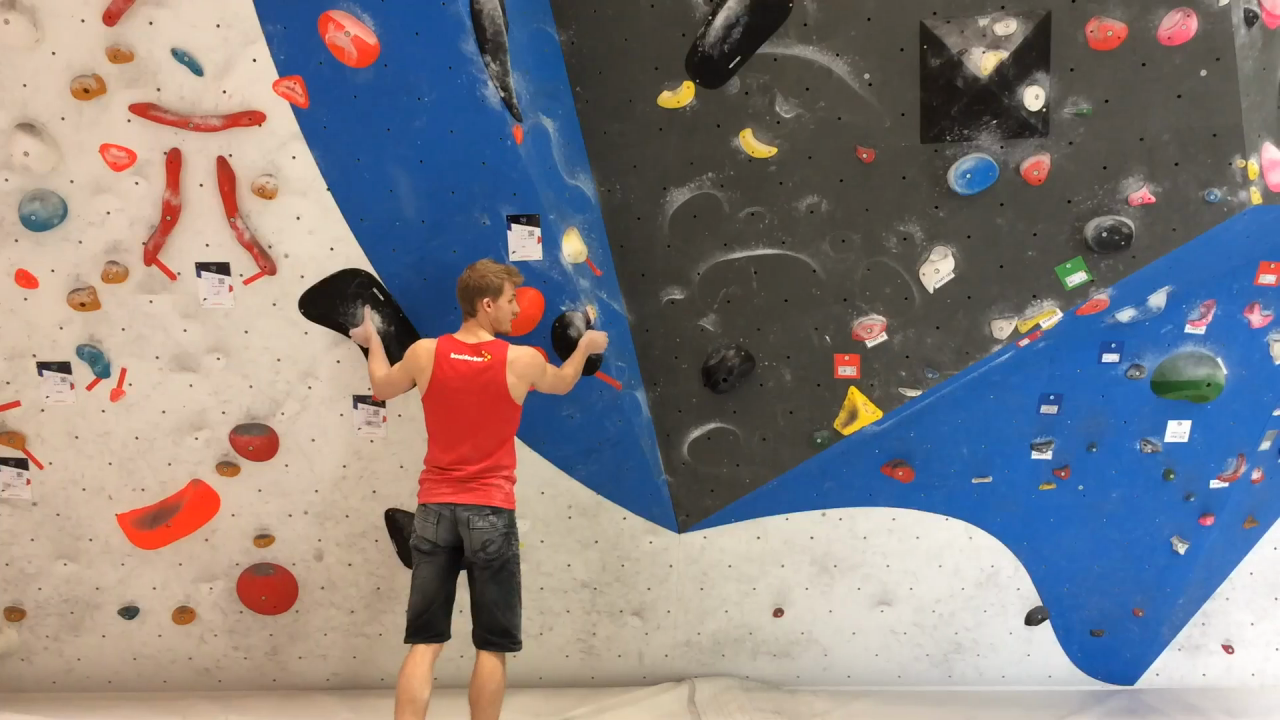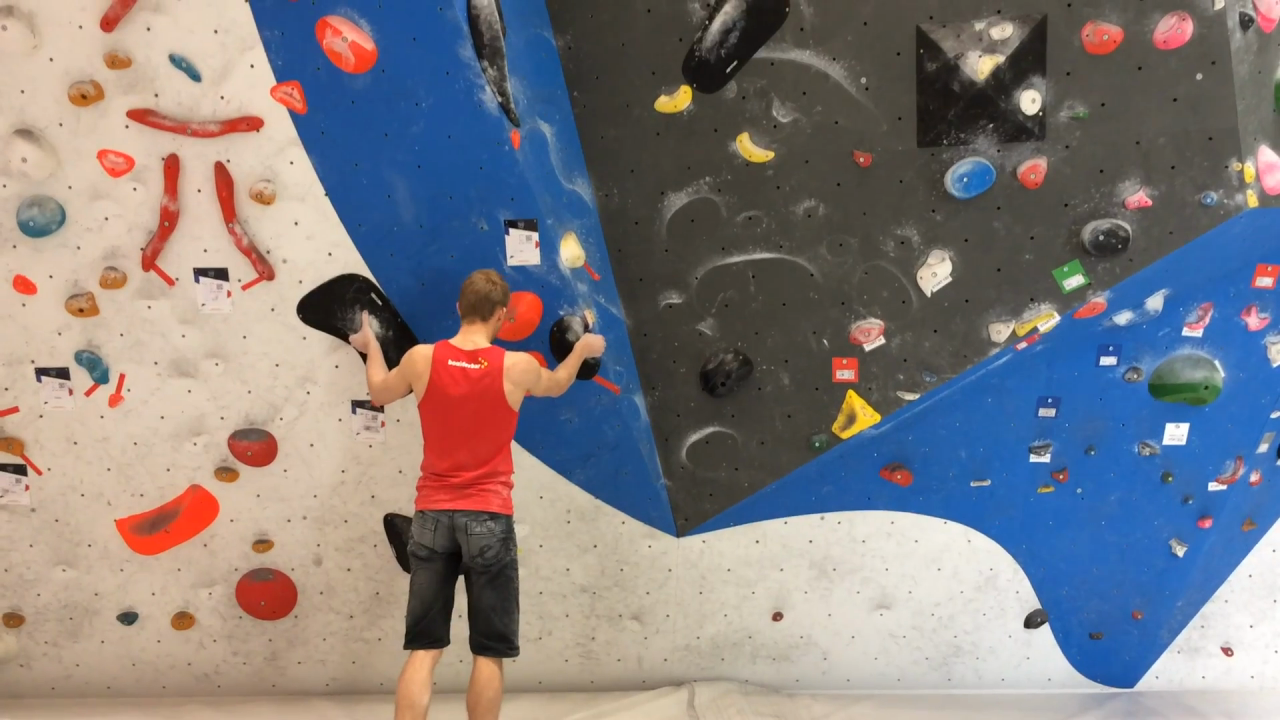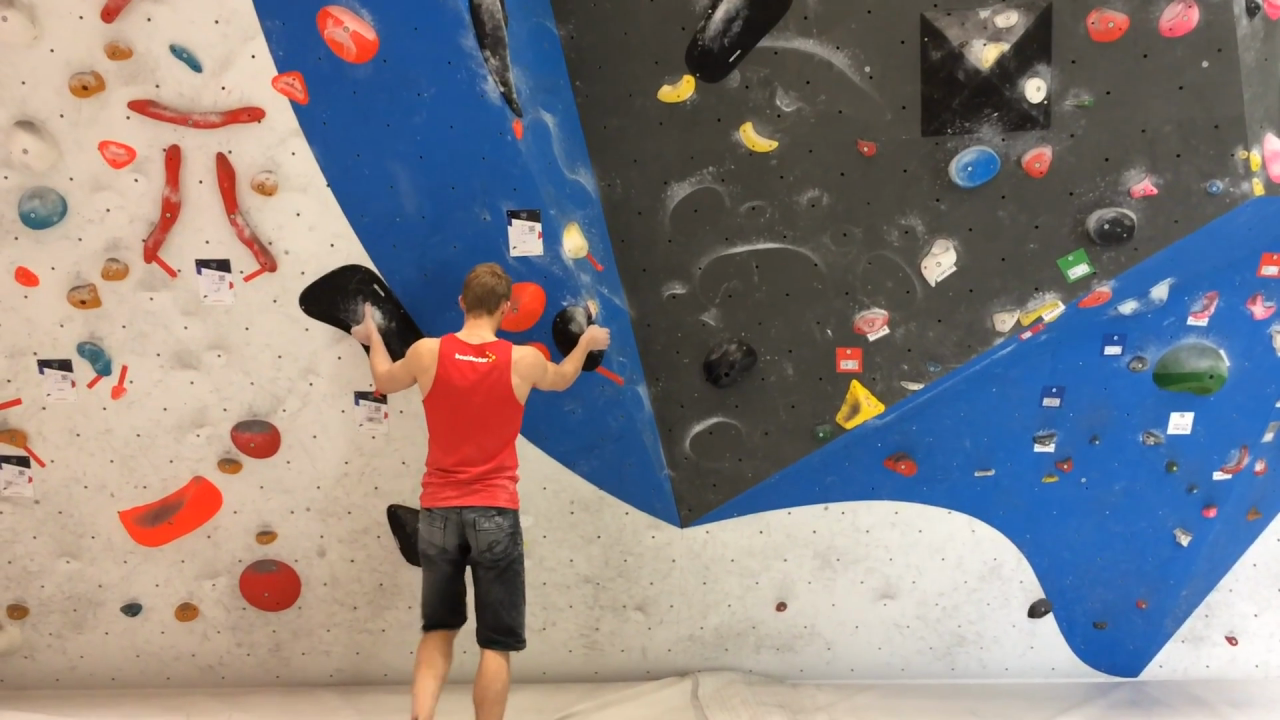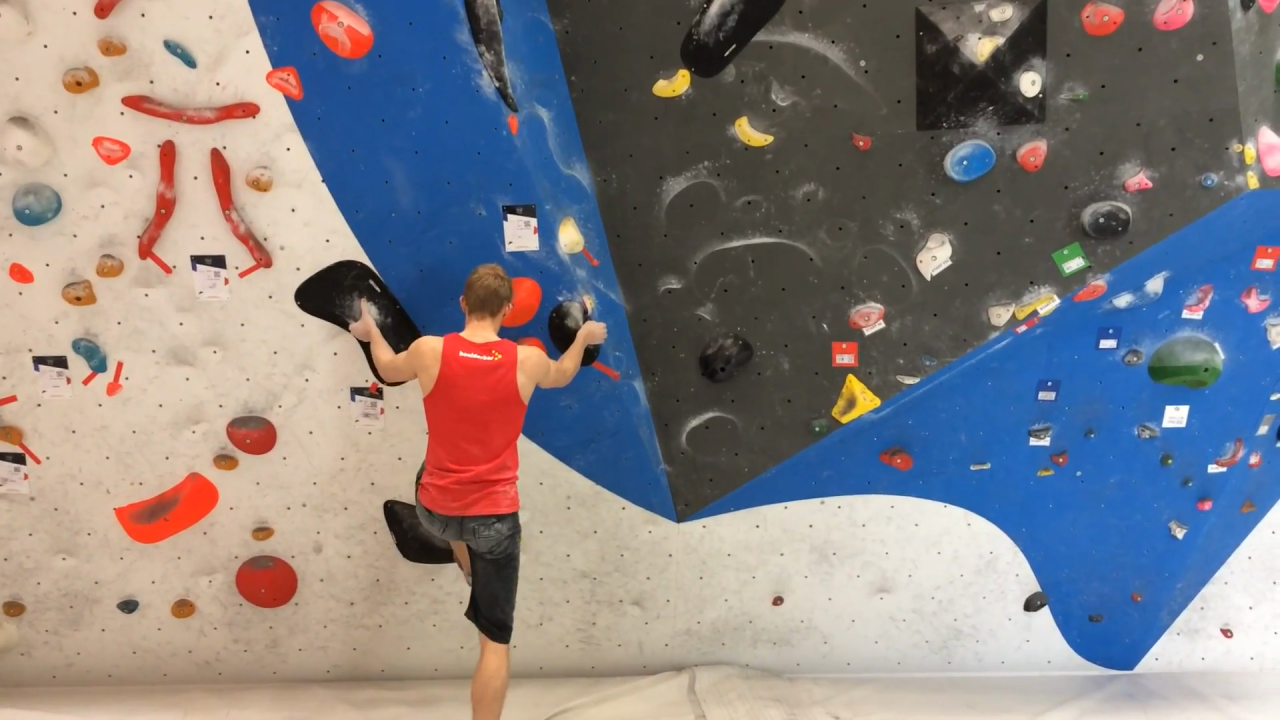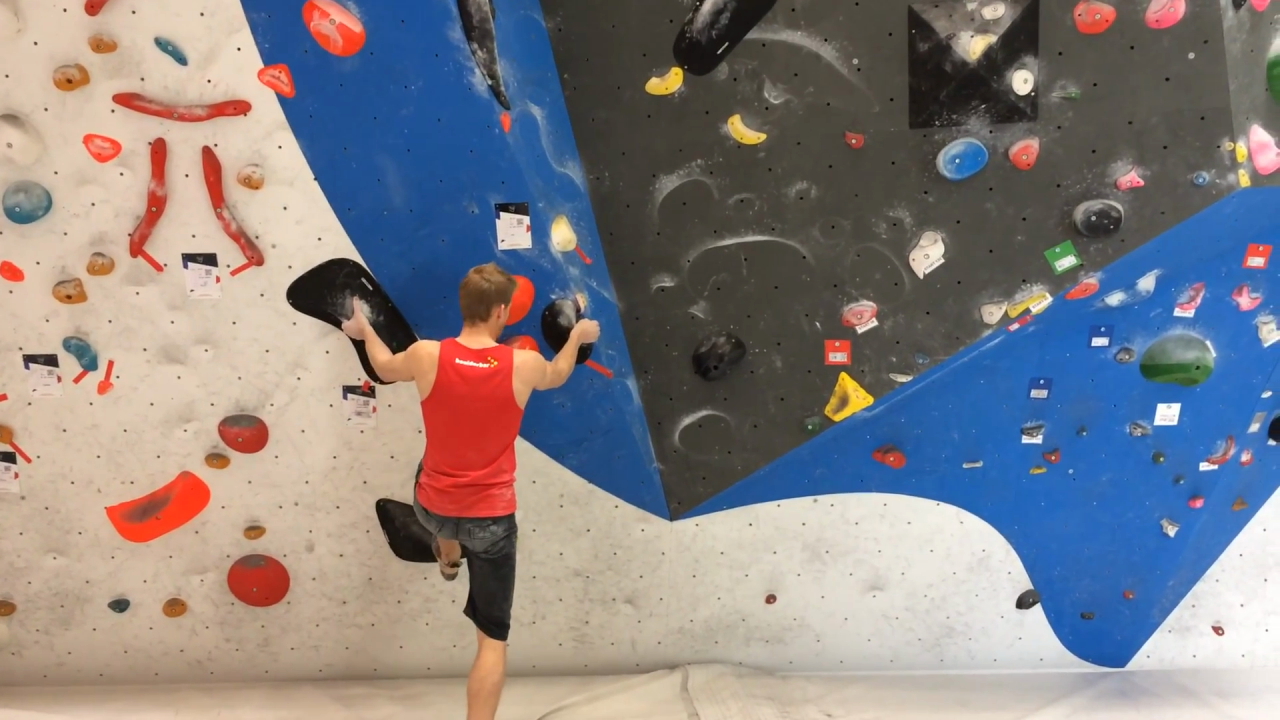
dt=0.5s
person 1, frame 1
left shoulder: (425, 353)
right shoulder: (522, 361)
left elbow: (382, 386)
right elbow: (563, 382)
left wrist: (372, 340)
right wrist: (586, 346)
left hip: (435, 509)
right hip: (490, 512)
left knee: (424, 642)
right knee: (492, 646)
person 1, frame 2
left shoulder: (420, 359)
right shoulder: (517, 367)
left elbow: (379, 392)
right elbow: (556, 385)
left wrist: (370, 345)
right wrist: (582, 351)
left hip: (432, 516)
right hip: (488, 517)
left knee: (423, 649)
right knee: (489, 653)
person 1, frame 3
left shoulder: (426, 352)
right shoulder: (524, 361)
left elbow: (384, 381)
right elbow: (562, 377)
left wrist: (372, 337)
right wrist: (587, 343)
left hip: (438, 509)
right hip: (495, 511)
left knee: (438, 628)
right knee: (497, 644)
person 1, frame 4
left shoulder: (429, 351)
right shoulder: (528, 360)
left elbow: (388, 369)
right elbow: (563, 374)
left wrist: (370, 331)
right wrist: (584, 337)
left hip: (436, 508)
right hip: (495, 514)
right knee: (495, 639)
left ankle: (469, 569)
person 1, frame 5
left shoulder: (426, 356)
right shoulder: (523, 365)
left elbow: (385, 368)
right elbow: (558, 374)
left wrist: (364, 330)
right wrist: (577, 336)
left hip: (433, 509)
right hip: (492, 517)
right knee: (492, 638)
left ankle: (449, 557)
